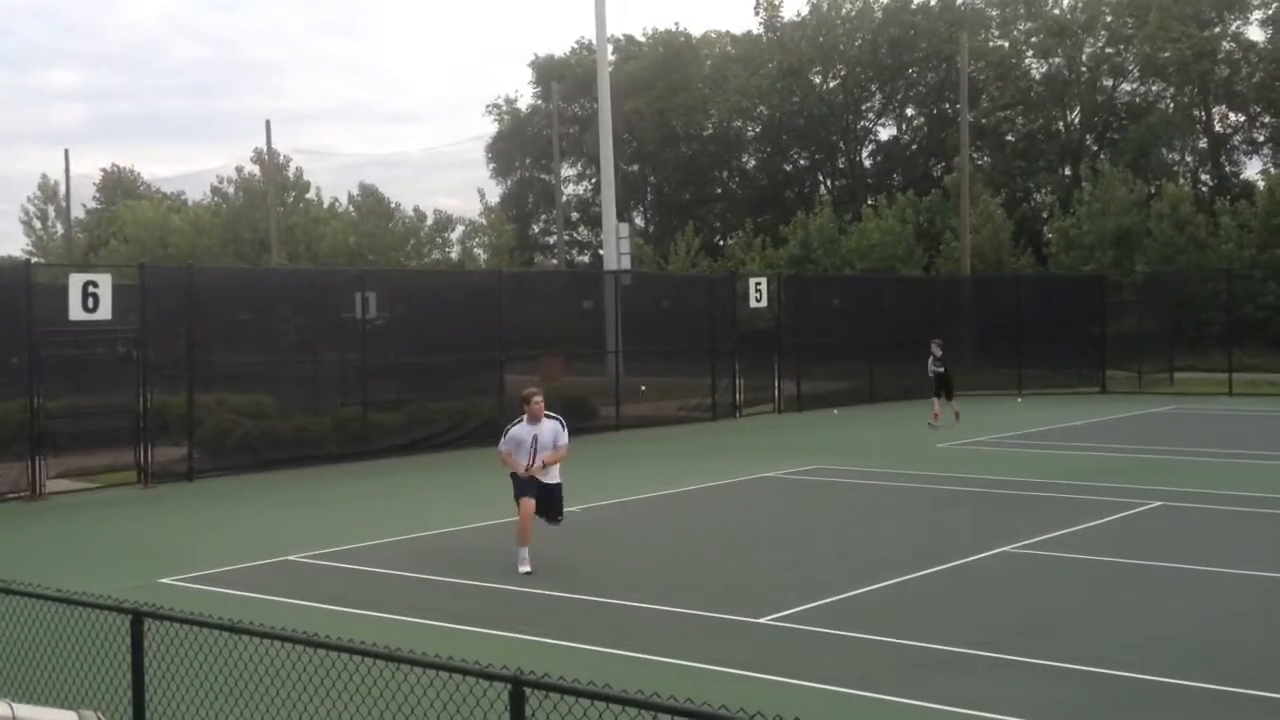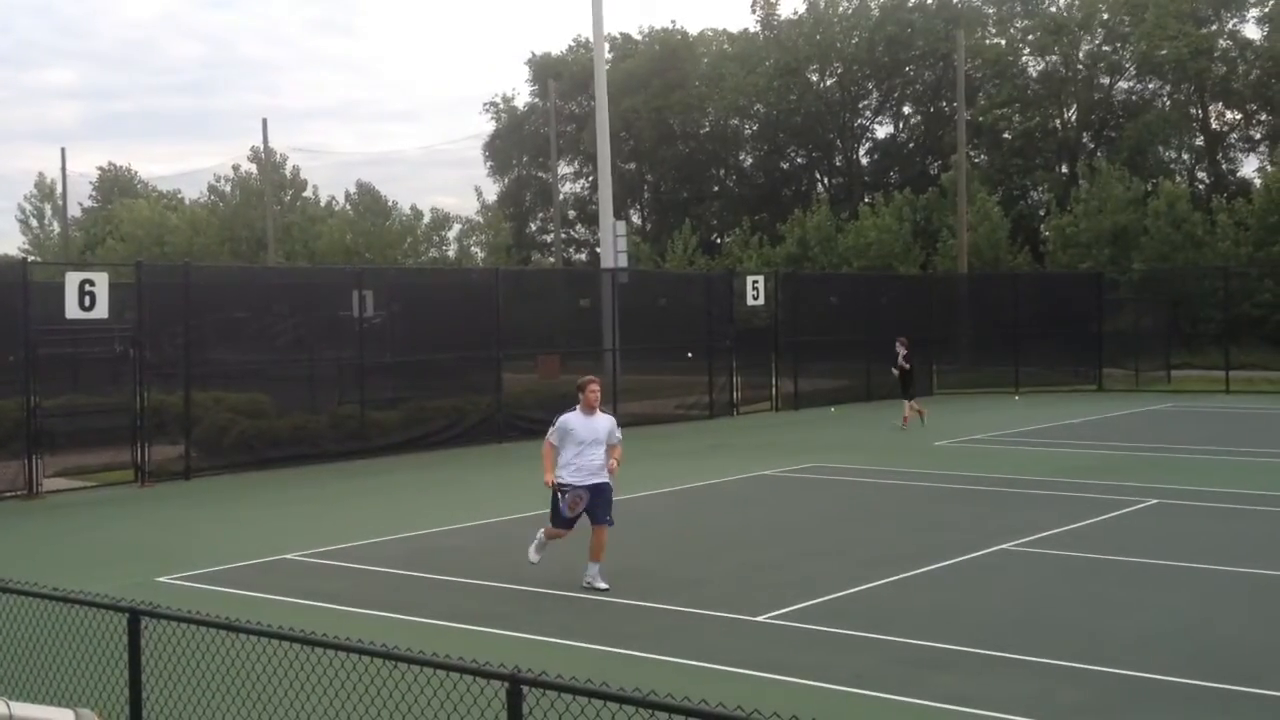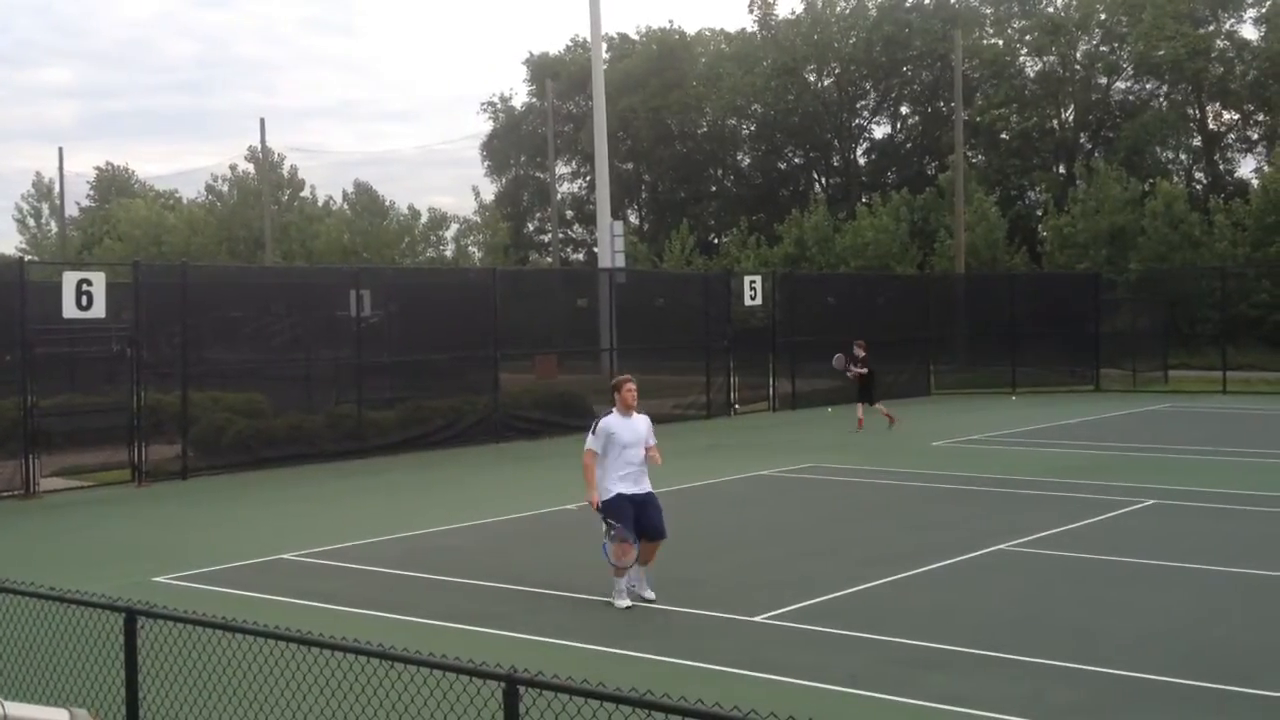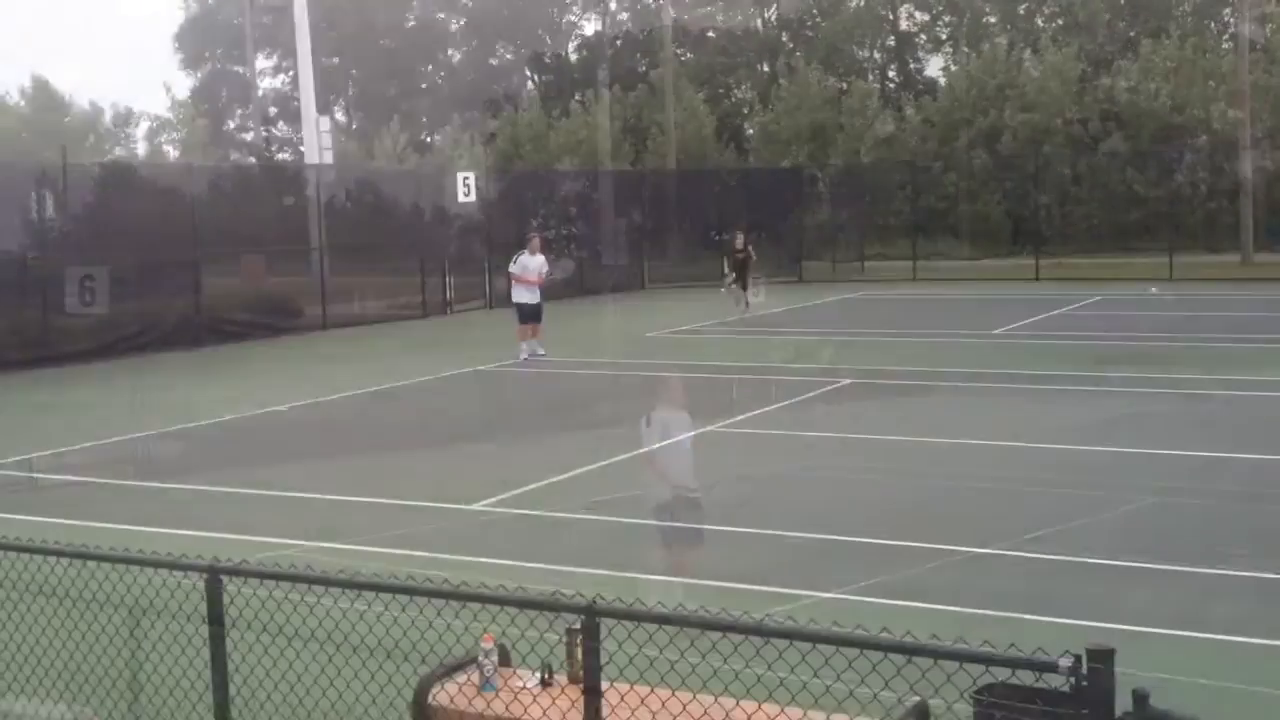
dt=0.4s
person 1, frame 1
left shoulder: (556, 422)
right shoulder: (514, 429)
left elbow: (562, 451)
right elbow: (504, 454)
left wrist: (542, 464)
right wrist: (518, 468)
left hip: (550, 477)
right hip: (524, 476)
left knee: (554, 518)
right knee: (527, 509)
left ankle: (538, 515)
right ankle: (523, 558)
person 1, frame 2
left shoulder: (609, 421)
right shoulder: (566, 419)
left elbow: (615, 447)
right elbow: (549, 446)
left wrist: (615, 460)
right wrist: (548, 473)
left hip: (599, 482)
right hip: (567, 482)
left knee: (601, 527)
right knee: (561, 530)
left ankle: (593, 575)
right ankle: (543, 538)
person 1, frame 3
left shoulder: (644, 420)
right shoulder: (604, 423)
left elbow: (651, 448)
right elbow: (589, 458)
left wrist: (654, 455)
right wrist: (592, 491)
left hip: (642, 490)
right hip: (614, 493)
left knee: (656, 536)
left ankle: (637, 578)
right ankle: (619, 590)
person 1, frame 4
left shoulder: (683, 416)
right shoulder: (655, 418)
right elbow: (650, 453)
right wrist: (672, 482)
left hip: (686, 490)
right hip: (667, 493)
left knee: (689, 544)
right knee: (677, 546)
left ankle: (676, 597)
